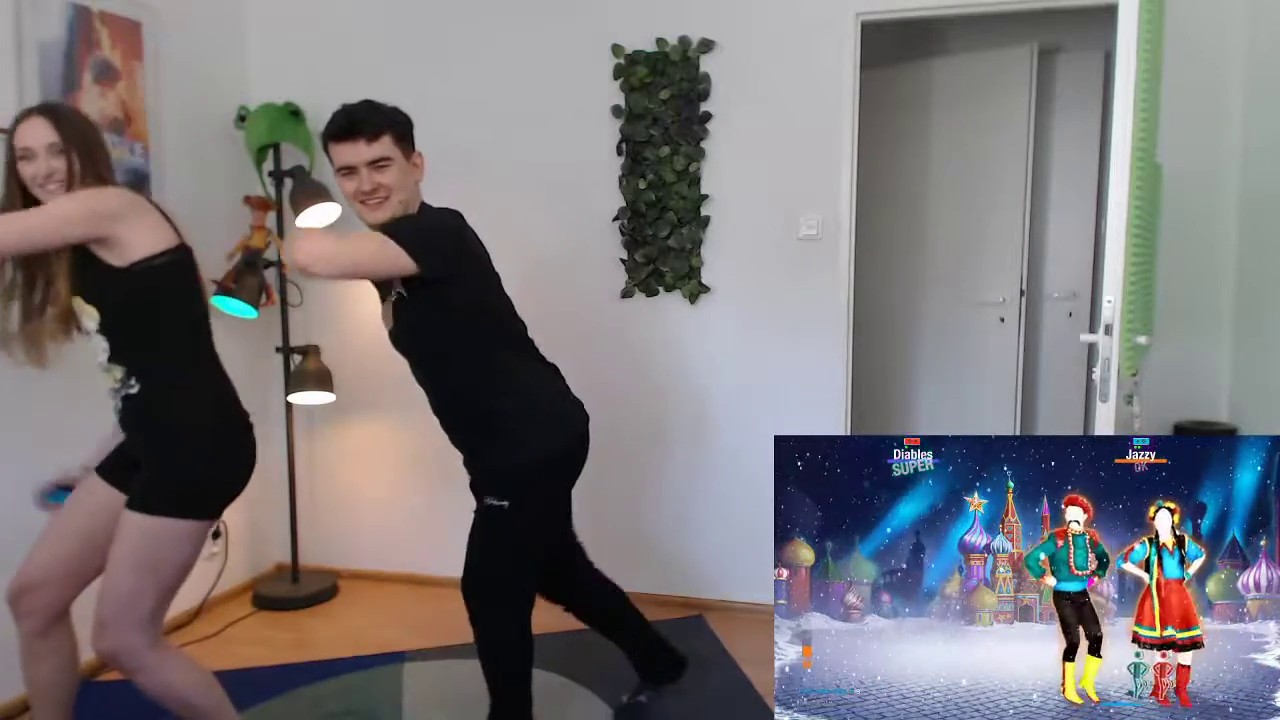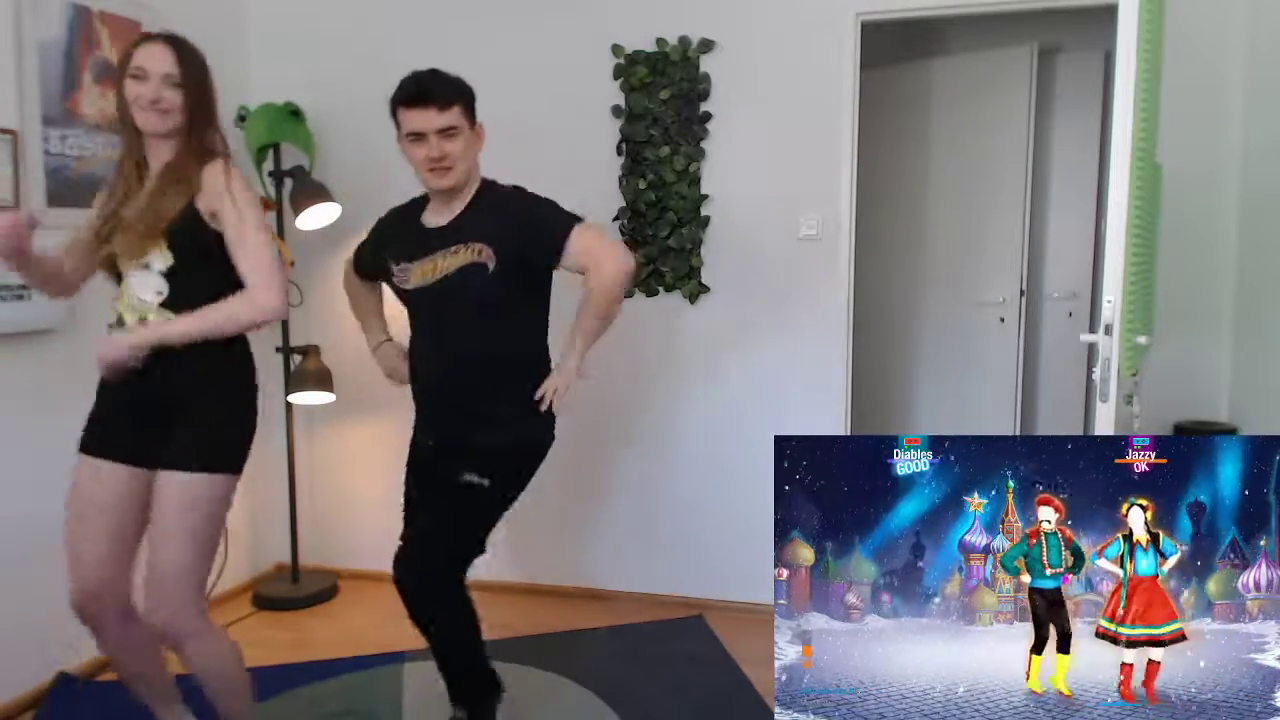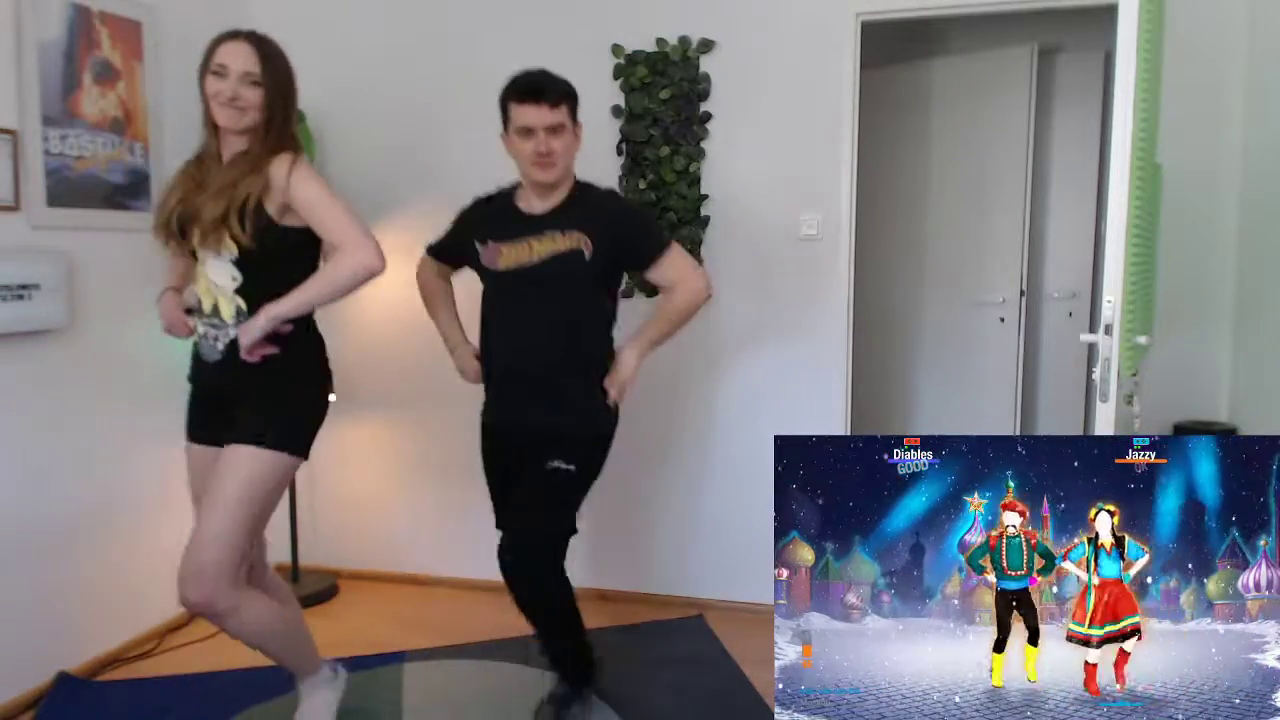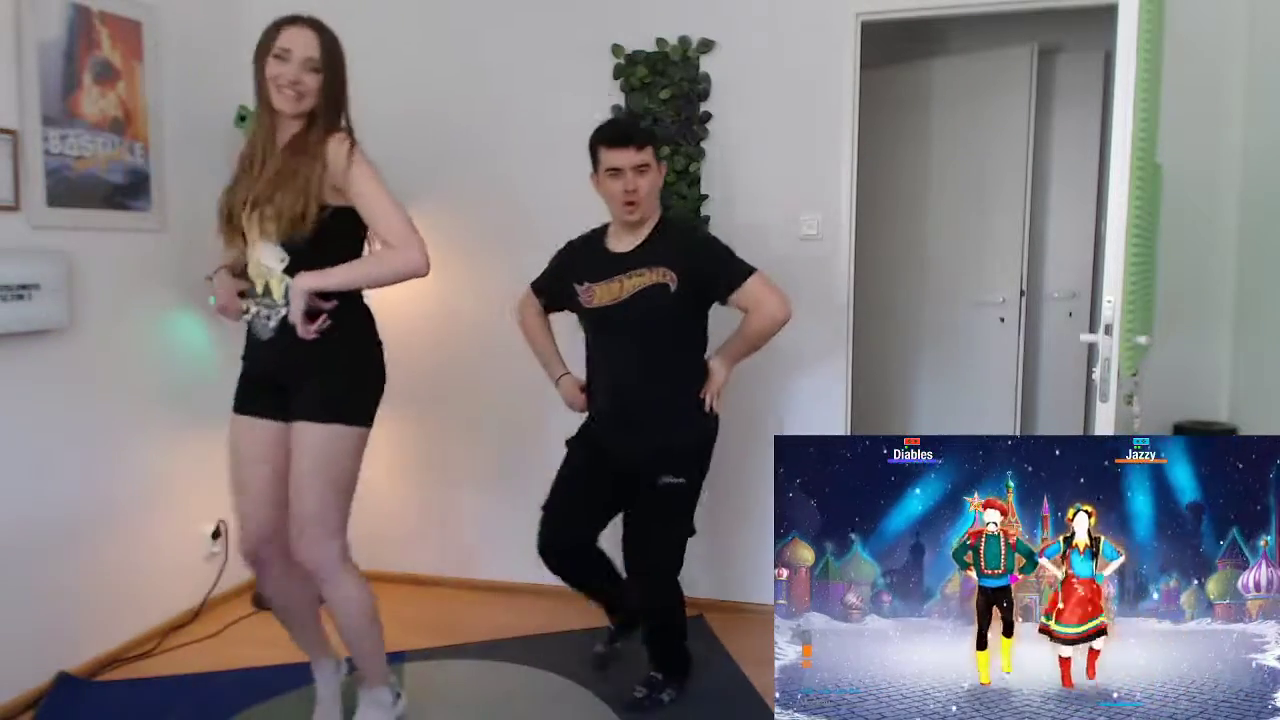
dt=0.5s
person 1, frame 1
left shoulder: (109, 209)
right shoulder: (90, 245)
right wrist: (95, 465)
left hip: (196, 441)
right hip: (152, 440)
left knee: (124, 637)
person 1, frame 2
left shoulder: (217, 179)
right shoulder: (127, 186)
left elbow: (268, 299)
right elbow: (65, 278)
left wrist: (147, 337)
left hip: (206, 402)
right hip: (127, 401)
left knee: (167, 612)
right knee: (95, 598)
person 1, frame 3
left shoulder: (284, 171)
right shoulder: (205, 173)
left elbow: (364, 257)
left wrist: (271, 315)
right wrist: (170, 295)
left hip: (279, 385)
right hip: (213, 384)
left knee: (203, 584)
right knee: (242, 569)
person 1, frame 4
left shoulder: (337, 152)
right shoulder: (258, 157)
left elbow: (412, 257)
left wrist: (311, 282)
right wrist: (227, 279)
left hip: (336, 362)
right hip: (266, 362)
left knee: (314, 549)
right knee: (260, 544)
person 2, frame 1
left shoulder: (437, 233)
right shoulder: (393, 249)
left elbow: (312, 254)
left wrist: (307, 241)
left hip: (536, 441)
right hip: (499, 446)
left knee: (491, 589)
right knee: (557, 571)
right ankle: (657, 661)
person 2, frame 2
left shoulder: (515, 213)
right shoulder: (395, 230)
left elbow: (613, 263)
right elbow: (356, 277)
left wrist: (570, 361)
right wrist: (382, 345)
left hip: (506, 433)
right hip: (437, 432)
left knee: (420, 570)
right knee: (425, 571)
person 2, frame 3
left shoulder: (608, 215)
right shoulder: (484, 218)
left elbow: (692, 286)
right elbow: (429, 270)
left wrist: (634, 351)
right wrist: (457, 345)
left hip: (577, 420)
right hip: (505, 418)
left knee: (527, 553)
right knee: (525, 554)
person 2, frame 4
left shoulder: (689, 246)
right shoulder: (578, 256)
left elbow: (773, 308)
right elbow: (529, 309)
left wrist: (721, 363)
right wrist: (560, 376)
left hip: (676, 438)
right hip: (605, 433)
left knee: (651, 565)
right knee: (559, 541)
left ankle: (670, 666)
right ankle: (626, 611)
person 3, frame 1
left shoulder: (1091, 538)
right shoulder: (1057, 538)
left elbow: (1104, 559)
right elbow: (1030, 559)
left wrist: (1096, 576)
right wrist: (1045, 577)
left hip: (1082, 594)
right hip: (1063, 595)
left knee: (1096, 636)
right knee: (1073, 640)
left ankle: (1088, 683)
right ankle: (1068, 688)
person 3, frame 2
left shoulder: (1065, 536)
right shoulder: (1031, 537)
left elbow: (1080, 556)
right elbow: (1006, 559)
left wrist: (1071, 573)
right wrist: (1021, 575)
left hip: (1056, 591)
right hip: (1037, 592)
left knee: (1065, 632)
right knee: (1042, 635)
left ankle: (1060, 679)
right ankle: (1032, 677)
person 3, frame 3
left shoulder: (1031, 539)
right shoulder: (994, 540)
left elbow: (1051, 558)
right elbow: (971, 558)
left wrist: (1039, 574)
right wrist: (986, 573)
left hip: (1023, 591)
right hip: (1003, 592)
left knee: (1033, 628)
right knee: (1003, 633)
left ankle: (1030, 665)
right ankle: (996, 672)
person 3, frame 4
left shoulder: (1011, 538)
right shoulder: (974, 537)
left elbow: (1032, 557)
right elbow: (957, 554)
left wrist: (1021, 573)
right wrist: (968, 570)
left hip: (1004, 590)
right hip: (984, 590)
left knee: (1008, 621)
right knee: (982, 631)
left ankle: (1006, 655)
right ankle: (984, 672)
person 4, frame 1
left shoulder: (1182, 541)
right shoulder: (1147, 544)
left elbow: (1200, 555)
right elbow: (1124, 561)
left wrist: (1189, 574)
right wrist: (1145, 576)
left hip: (1179, 595)
right hip: (1158, 595)
left knee: (1187, 643)
right knee: (1165, 643)
left ankle: (1181, 688)
person 4, frame 2
left shoulder: (1157, 538)
right shoulder: (1122, 540)
left elbow: (1175, 552)
right elbow: (1098, 557)
left wrist: (1163, 571)
right wrist: (1119, 571)
left hip: (1153, 592)
right hip: (1132, 592)
left knee: (1159, 640)
right knee: (1131, 640)
left ankle: (1149, 684)
right ankle: (1124, 685)
person 4, frame 3
left shoulder: (1124, 542)
right shoulder: (1087, 544)
left elbow: (1144, 555)
right elbow: (1064, 559)
left wrist: (1129, 574)
right wrist: (1083, 574)
left hip: (1118, 592)
right hip: (1096, 594)
left knee: (1131, 633)
right knee: (1096, 640)
left ankle: (1120, 666)
right ankle: (1089, 682)
person 4, frame 4
left shoulder: (1099, 542)
right shoulder: (1063, 543)
left elbow: (1120, 556)
right elbow: (1041, 556)
left wrist: (1104, 573)
right wrist: (1058, 572)
left hip: (1090, 591)
right hip: (1069, 591)
left knee: (1097, 634)
right knee: (1065, 637)
left ankle: (1091, 660)
right ankle: (1066, 677)
